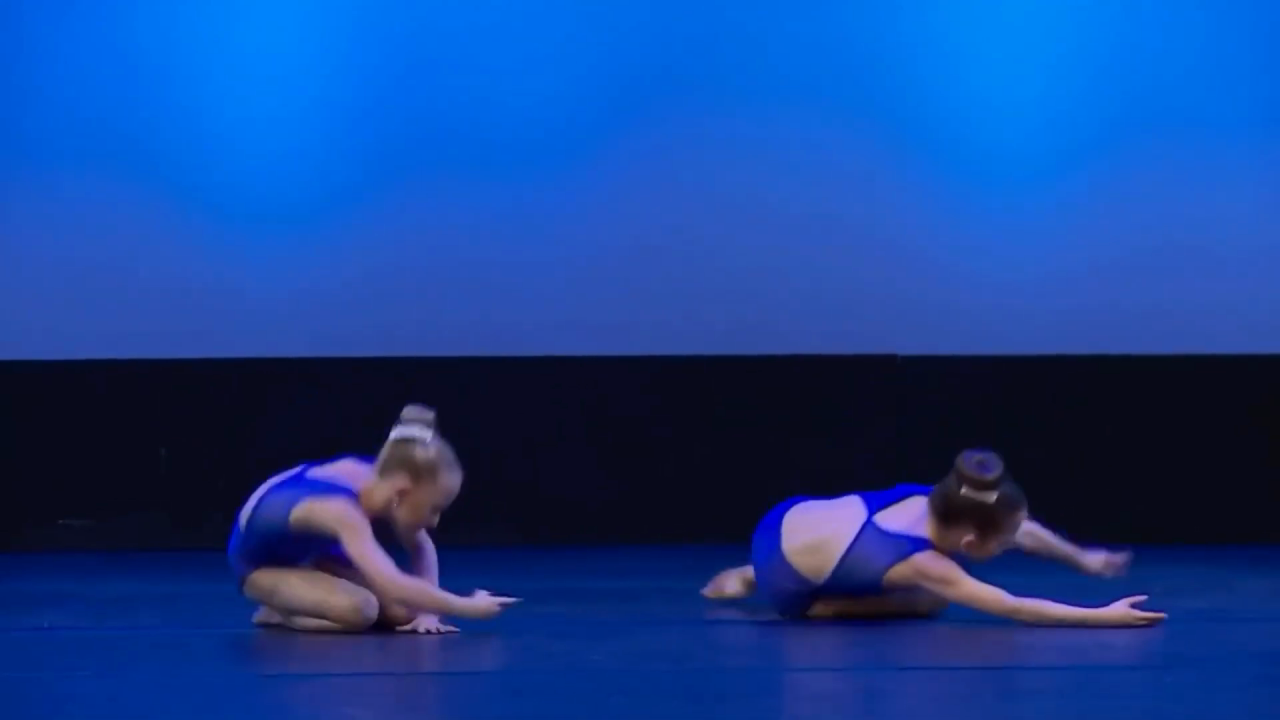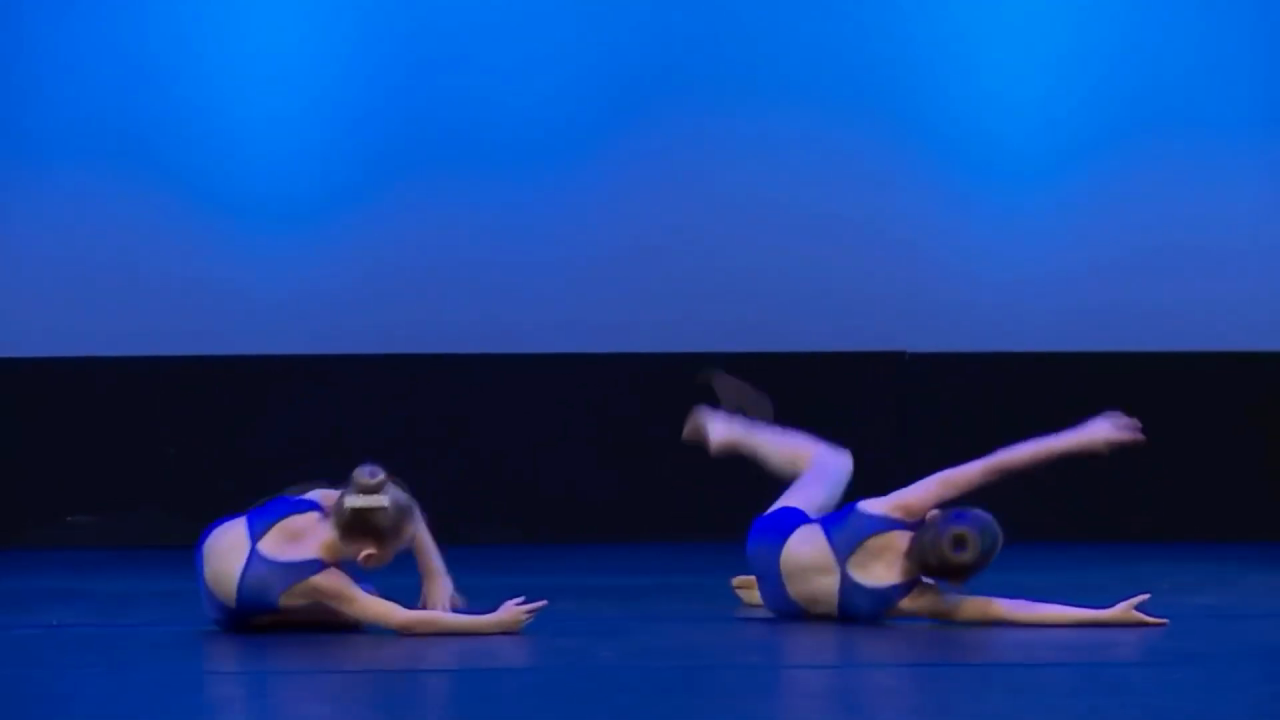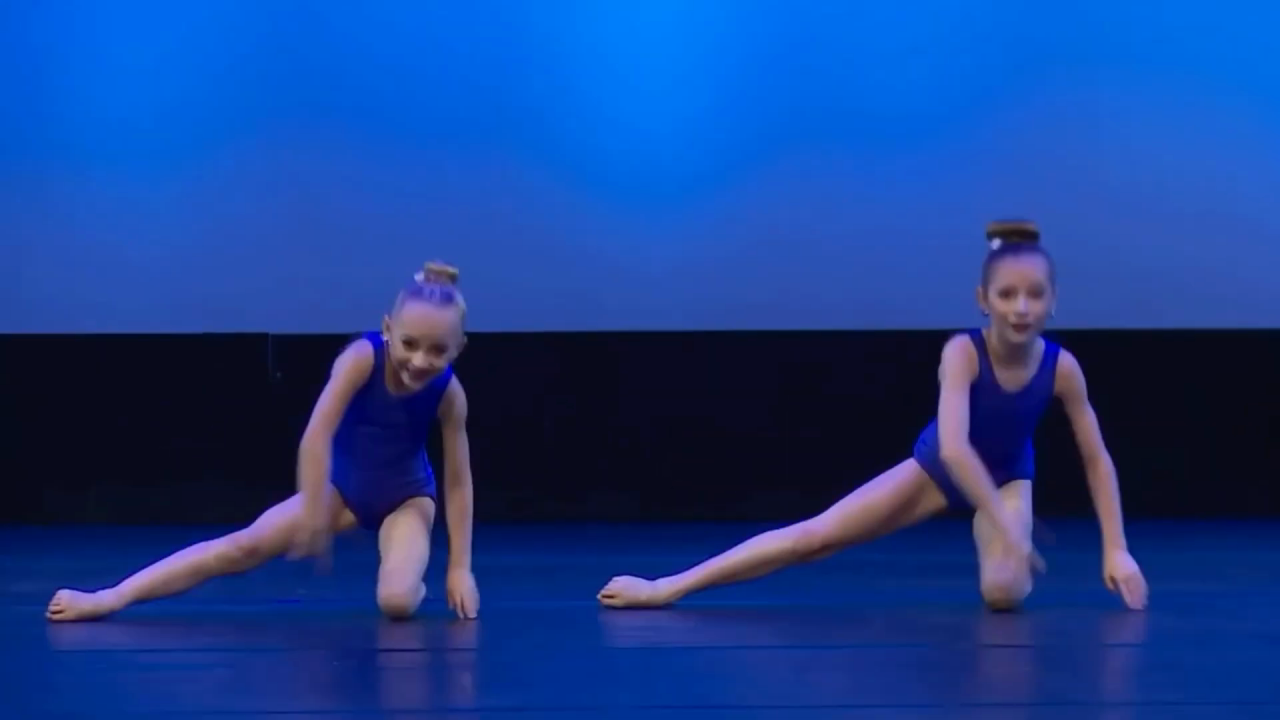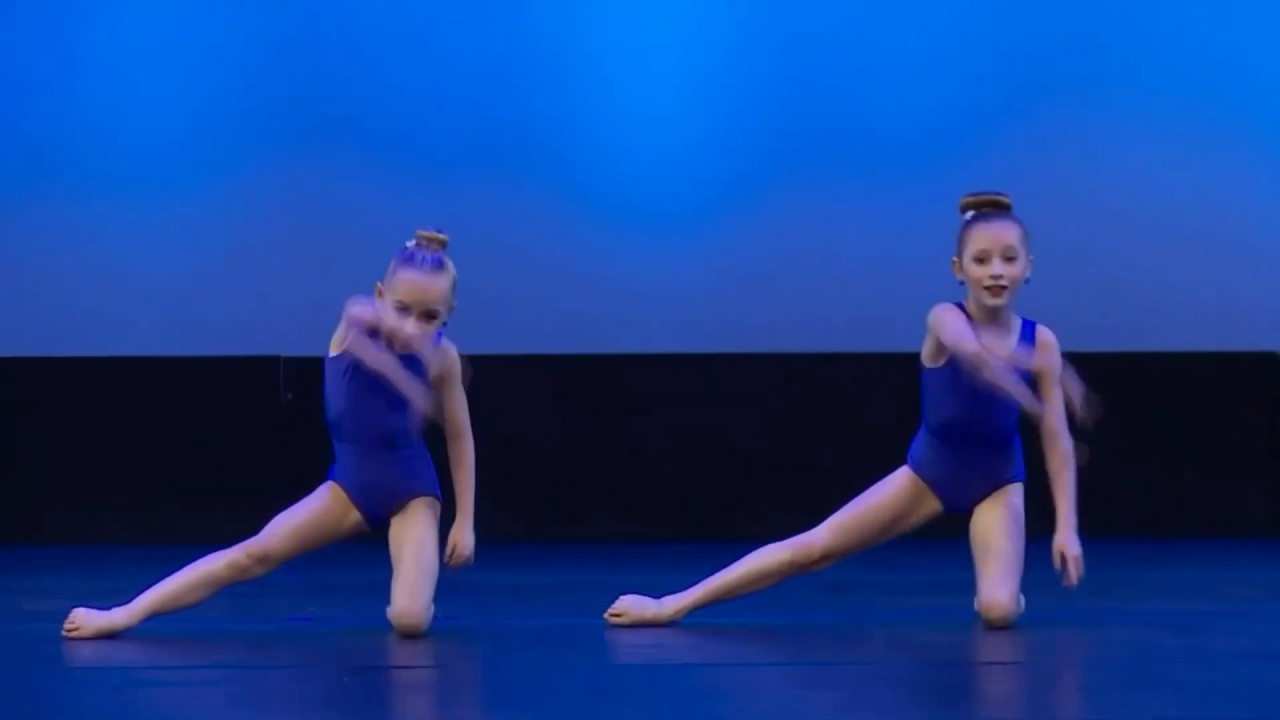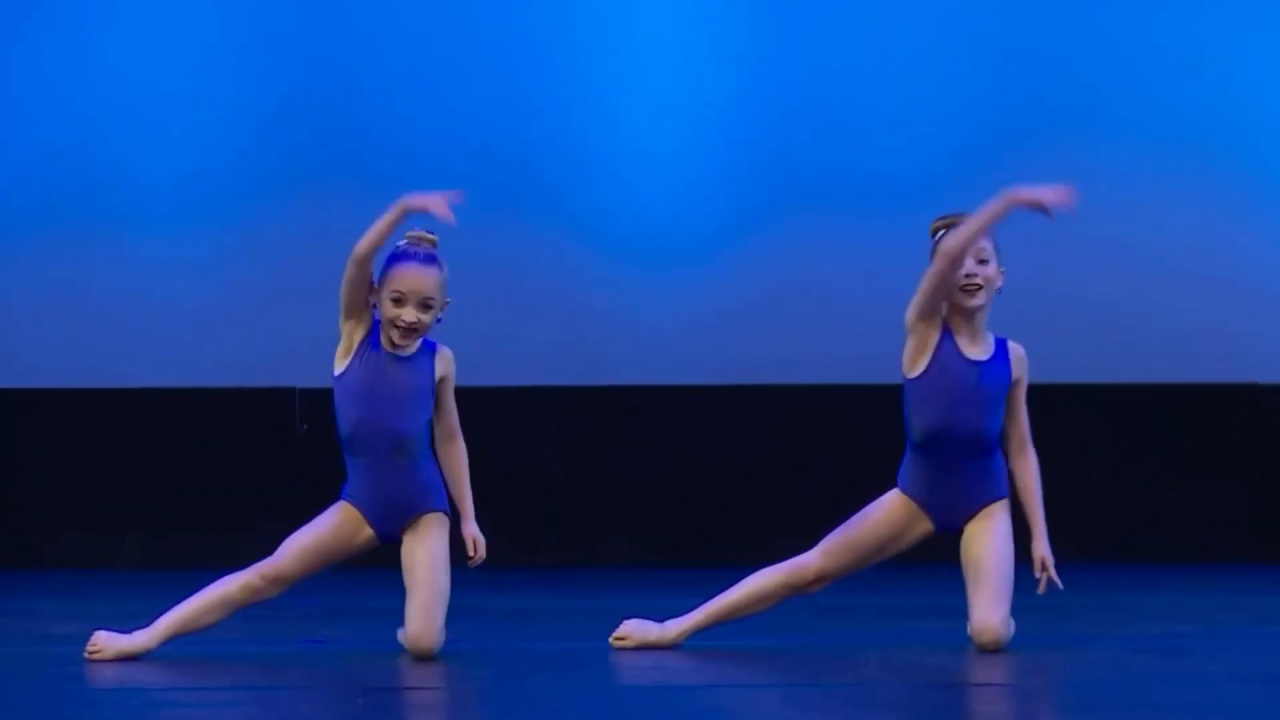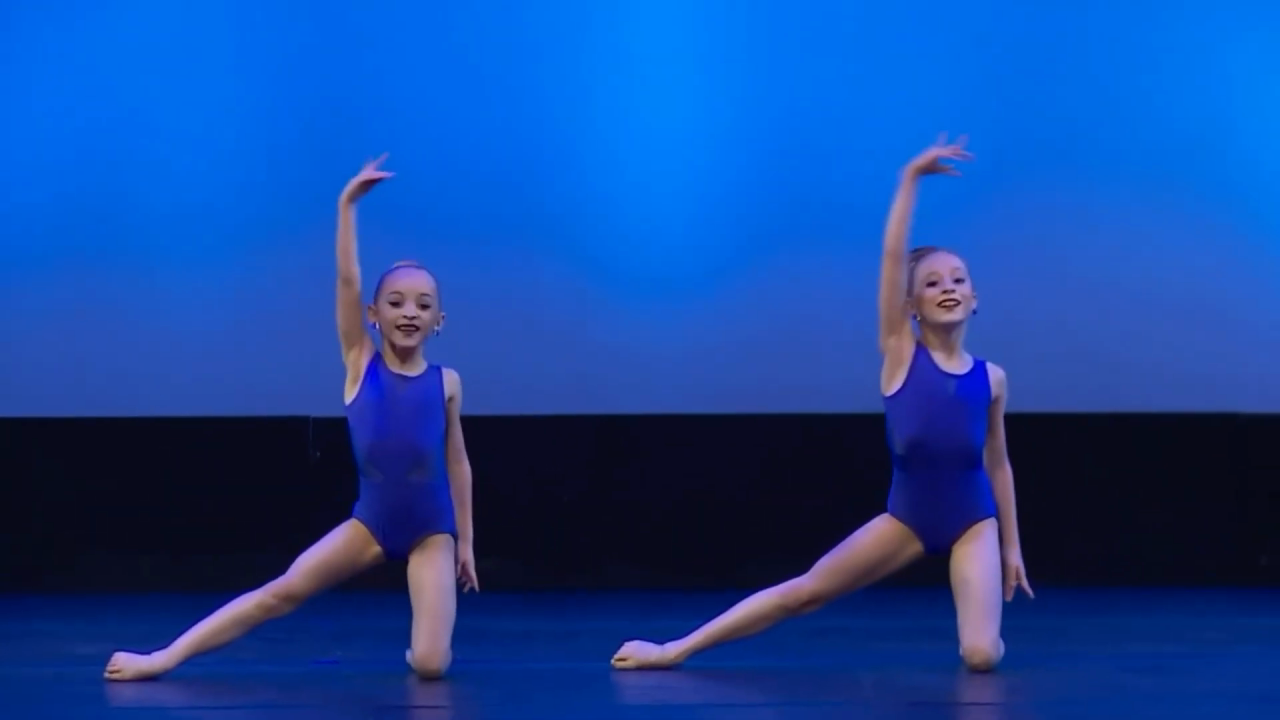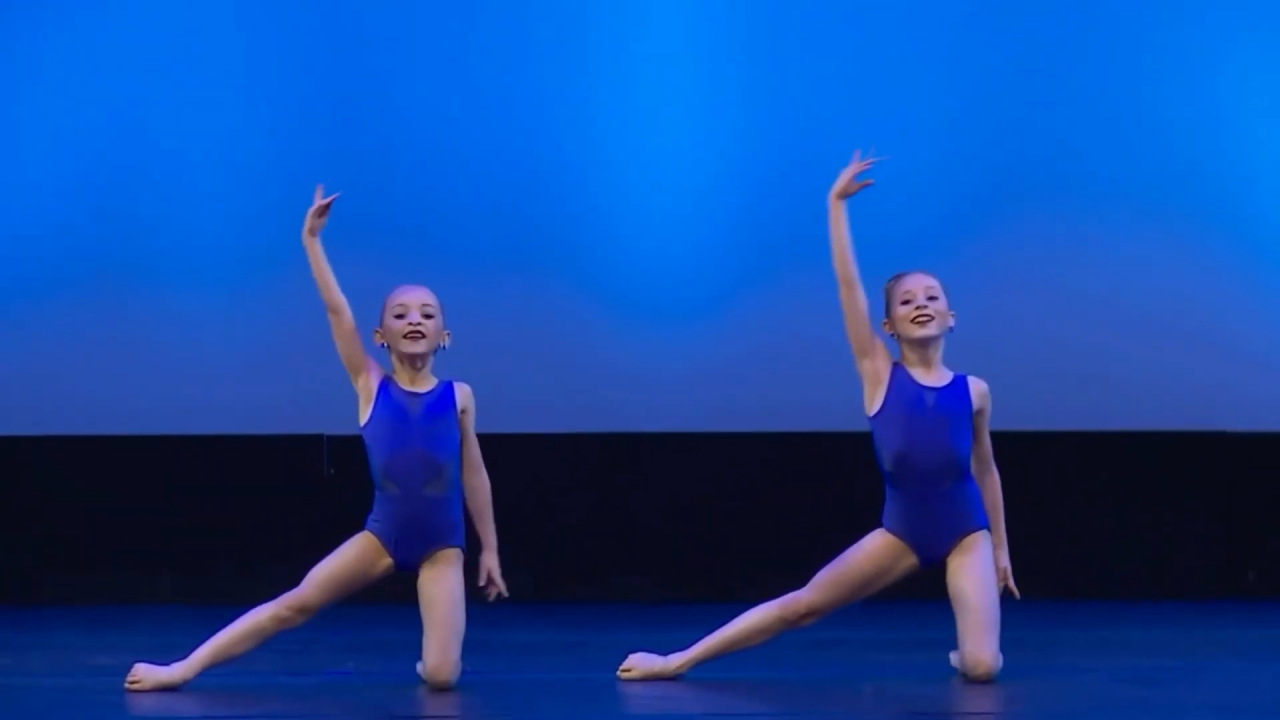
dt=0.4s
person 1, frame 1
left shoulder: (929, 503)
right shoulder: (923, 563)
left elbow: (1017, 527)
right elbow: (1011, 607)
left wrist: (1083, 558)
right wrist: (1099, 615)
left hip: (785, 522)
right hip: (784, 587)
right knee: (931, 600)
person 1, frame 2
left shoulder: (891, 513)
right shoulder: (908, 599)
left elbow: (981, 469)
right elbow: (1004, 611)
left wrist: (1076, 438)
right wrist: (1104, 617)
left hip: (776, 532)
right hip: (788, 600)
left knee: (836, 461)
left ankle: (728, 432)
person 1, frame 3
left shoulder: (1061, 367)
right shoulder: (962, 352)
left elbow: (1097, 459)
right elbow: (953, 448)
left wrist: (1116, 551)
right wrist: (1007, 530)
left hip: (1006, 479)
right hip: (937, 468)
left knee: (1005, 593)
right knee: (813, 537)
right ankle: (668, 587)
person 1, frame 4
left shoulder: (1041, 340)
right shoulder: (944, 319)
left elbow: (1057, 439)
right elbow: (972, 350)
left wrist: (1066, 526)
right wrist: (1043, 381)
left hip: (998, 483)
right hip: (928, 471)
left knee: (1000, 610)
right knee: (813, 547)
left ankle: (1004, 588)
right ankle: (672, 604)
person 1, frame 5
left shoulder: (1013, 356)
right shoulder: (922, 330)
left elbow: (1020, 449)
right elbow: (950, 252)
left wrist: (1039, 533)
right wrist: (1012, 199)
left hip: (985, 502)
right hip: (917, 494)
left knee: (991, 634)
right knee: (810, 569)
left ankle: (992, 613)
right ankle: (677, 627)
person 1, frame 6
left shoulder: (992, 377)
right shoulder: (899, 353)
left elbow: (998, 462)
right elbow: (893, 255)
left wrist: (1012, 546)
right wrist: (911, 177)
left hip: (974, 523)
right hip: (906, 518)
left knee: (982, 655)
right knee: (804, 592)
left ankle: (982, 632)
right ankle: (674, 650)
person 1, frame 7
left shoulder: (974, 390)
right shoulder: (879, 373)
left elbow: (985, 469)
right elbow: (847, 281)
left wrist: (1001, 548)
right wrist: (837, 202)
left hip: (966, 534)
right hip: (900, 532)
left knee: (983, 666)
right knee: (801, 604)
left ankle: (961, 652)
right ankle: (677, 660)
person 2, frame 1
left shoulder: (370, 478)
right shoulder: (343, 512)
left elbow: (422, 550)
right elbow: (396, 587)
left wrist: (427, 611)
right wrist: (467, 607)
left hip: (306, 546)
right hip: (260, 566)
left knee: (404, 612)
right knee: (360, 611)
left ankle: (294, 603)
right ankle: (279, 613)
person 2, frame 2
left shoulder: (324, 502)
right shoulder: (318, 580)
left elbow: (406, 521)
right elbow: (405, 622)
left wrist: (437, 578)
right wrist: (493, 621)
right hip: (234, 612)
right knee: (355, 611)
person 2, frame 3
left shoulder: (448, 392)
right shoulder: (363, 357)
left elbow: (459, 480)
right elbow: (316, 435)
left wrist: (460, 568)
right wrist: (312, 511)
left hip: (407, 498)
right hip: (343, 486)
left knee: (397, 601)
right knee: (243, 547)
left ankle: (411, 582)
right ankle: (111, 597)
person 2, frame 4
left shoulder: (443, 356)
right shoulder: (359, 321)
left elbow: (461, 441)
right elbow: (359, 314)
left wrist: (464, 521)
left hip: (412, 492)
right hip: (349, 485)
left knee: (410, 619)
right knee: (254, 554)
left ankle: (416, 597)
right ankle: (125, 614)
person 2, frame 5
left shoulder: (438, 359)
right shoulder: (355, 332)
left elbow: (450, 441)
right elbow: (358, 260)
left wrist: (468, 517)
right wrist: (403, 208)
left hip: (425, 511)
right hip: (361, 502)
left knee: (424, 642)
right knee: (269, 573)
left ankle: (416, 622)
right ankle: (147, 636)
person 2, frame 6
left shoulder: (446, 382)
right shoulder: (361, 364)
left elbow: (457, 462)
right elbow: (347, 282)
left wrist: (466, 542)
right wrist: (349, 203)
left hip: (433, 531)
right hip: (370, 522)
left knee: (431, 663)
right knee: (282, 592)
left ankle: (423, 640)
right ankle: (164, 657)
person 2, frame 7
left shoulder: (458, 396)
right shoulder: (370, 384)
left elbow: (474, 474)
right elbow: (337, 311)
left wrist: (490, 549)
right wrist: (312, 238)
left hip: (442, 545)
right hip: (382, 535)
left knee: (441, 675)
right knee: (295, 603)
left ankle: (430, 655)
right ankle: (182, 668)
